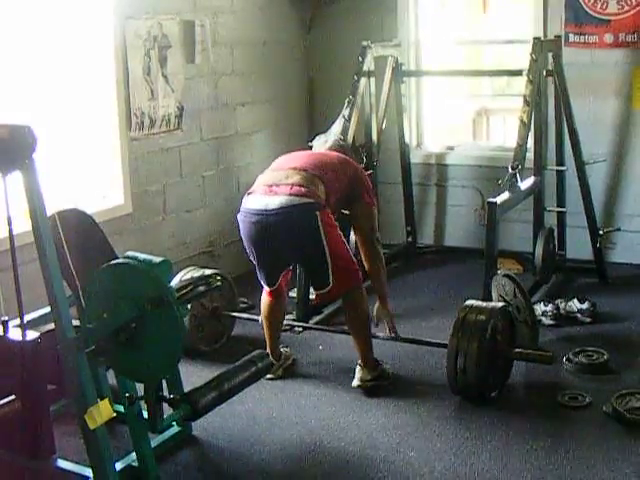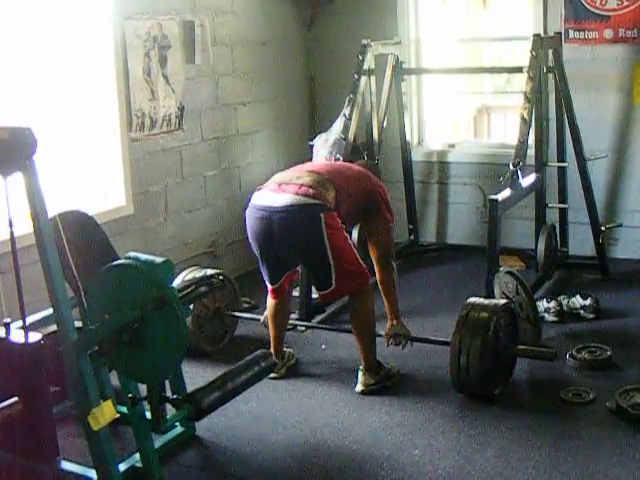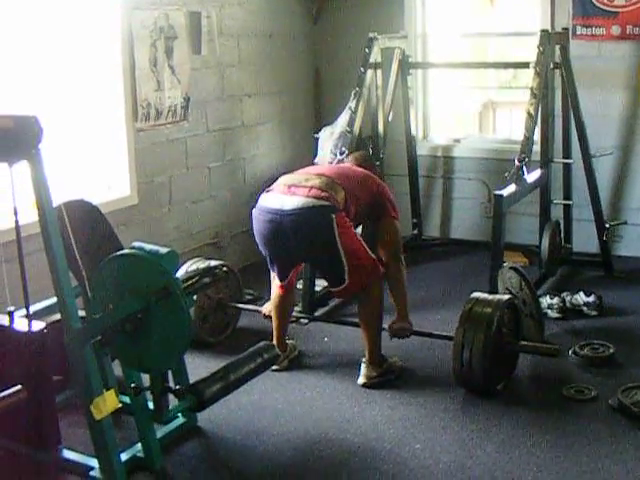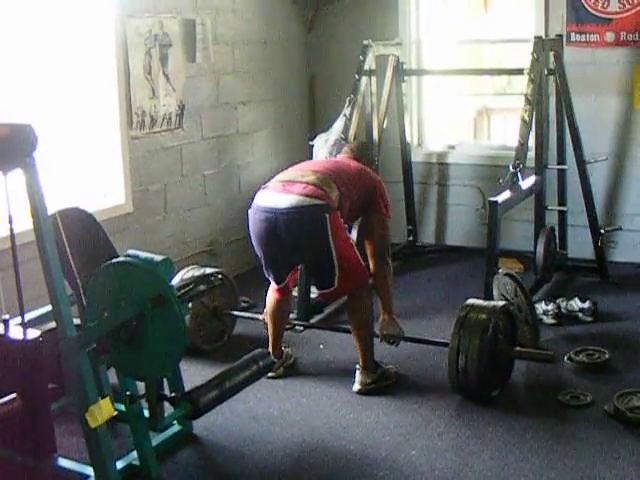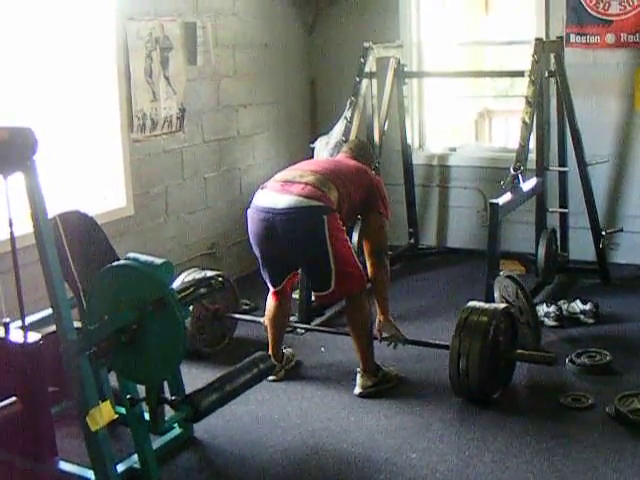
dt=1s
person 1, frame 1
left shoulder: (287, 160)
right shoulder: (354, 171)
right elbow: (369, 241)
right wrist: (383, 302)
left hip: (250, 212)
right hip: (301, 210)
left knee: (272, 285)
right knee: (349, 286)
left ankle: (275, 359)
right ankle: (368, 368)
person 1, frame 2
left shoulder: (311, 169)
right shoulder: (373, 187)
right elbow: (383, 260)
left wrist: (274, 309)
right wrist: (394, 319)
left hip: (258, 209)
right hip: (305, 212)
left knee: (278, 285)
right knee: (358, 287)
left ankle: (277, 358)
right ankle: (370, 373)
person 1, frame 3
left shoulder: (313, 171)
right shoulder: (376, 187)
left elbow: (281, 247)
right elbow: (393, 257)
left wrist: (273, 299)
right wrist: (402, 316)
left hip: (264, 211)
right hip: (314, 215)
left knee: (283, 276)
right knee: (369, 279)
left ankle: (279, 350)
right ankle: (373, 365)
person 1, frame 4
left shoulder: (309, 165)
right shoulder: (371, 181)
right elbow: (379, 254)
right wrist: (387, 314)
left hip: (260, 210)
right hip: (309, 213)
left knee: (279, 283)
right knee: (357, 287)
left ankle: (274, 358)
right ankle: (368, 372)
person 1, frame 5
left shoulder: (308, 166)
right shoulder: (369, 181)
right elbow: (376, 255)
right wrist: (384, 316)
left hip: (259, 211)
right hip: (307, 214)
left knee: (278, 286)
right knee: (354, 290)
left ankle: (275, 361)
right ankle: (369, 375)
